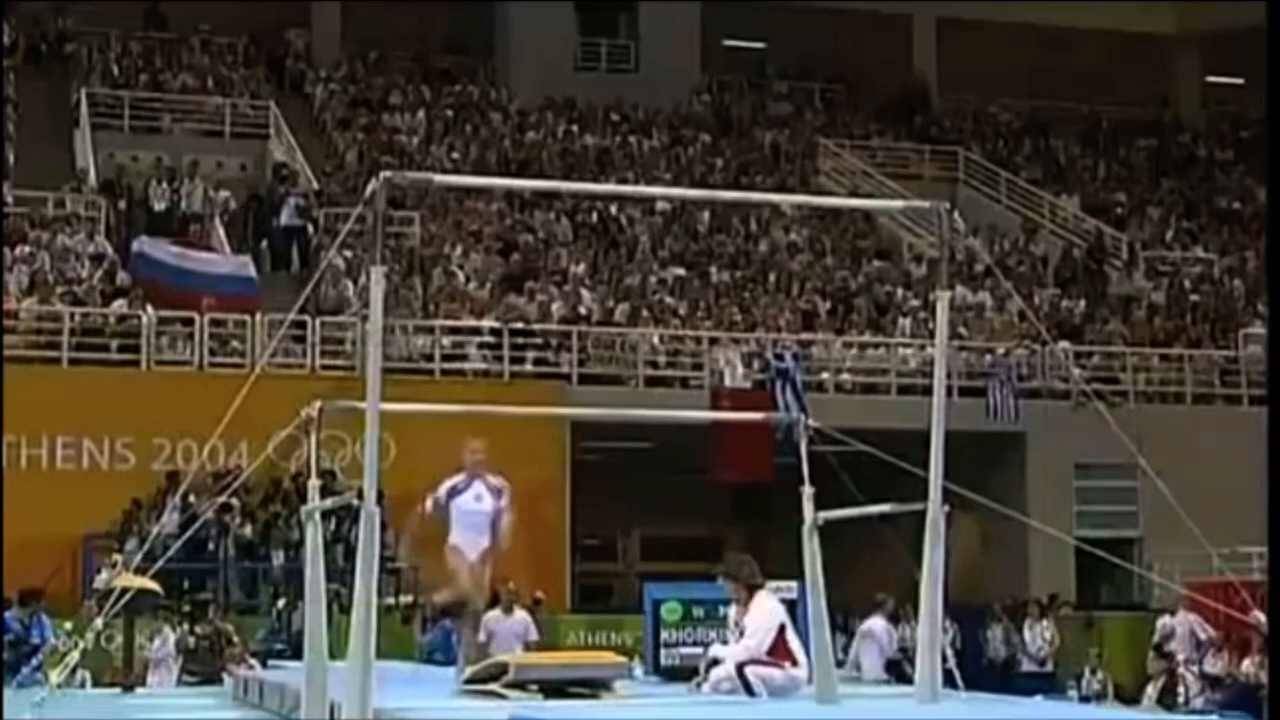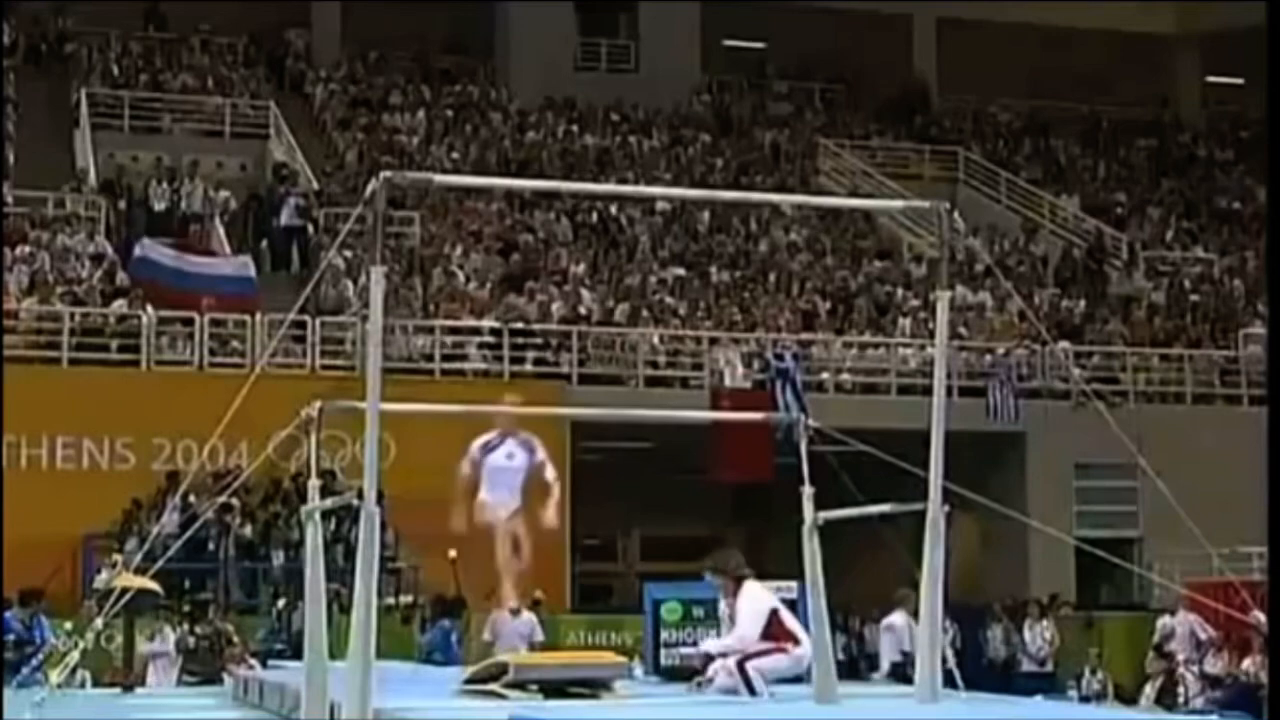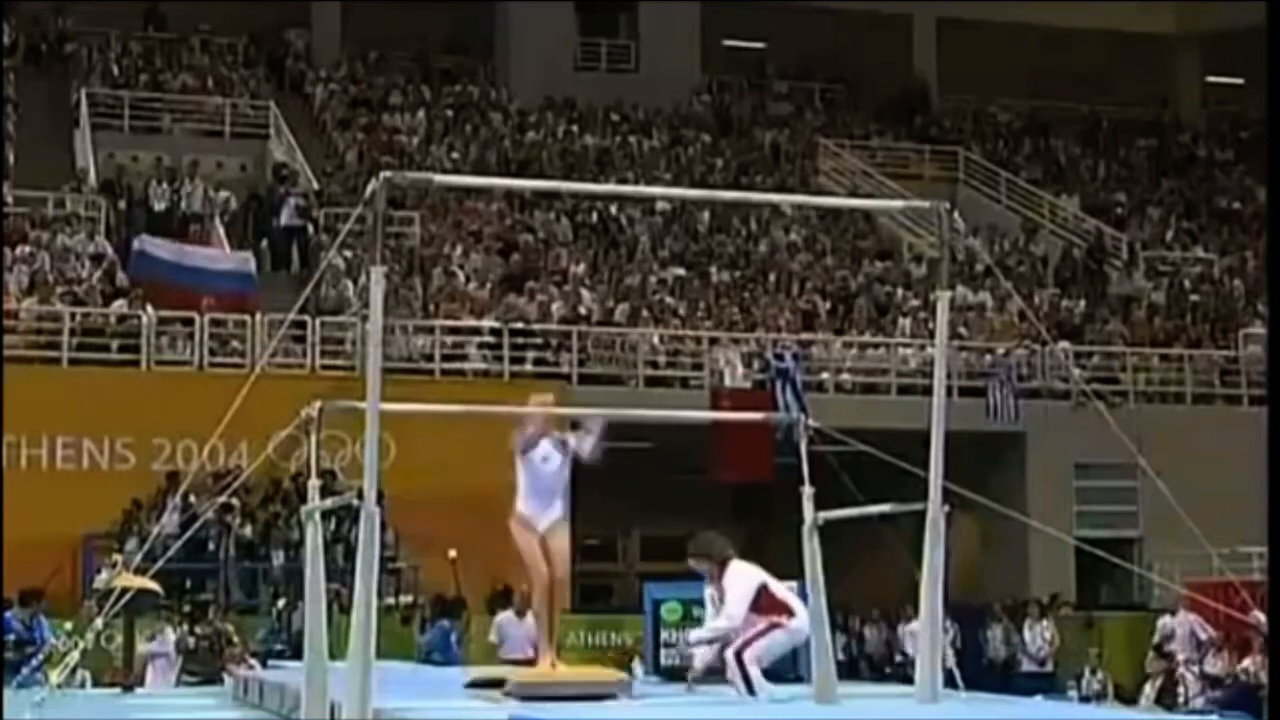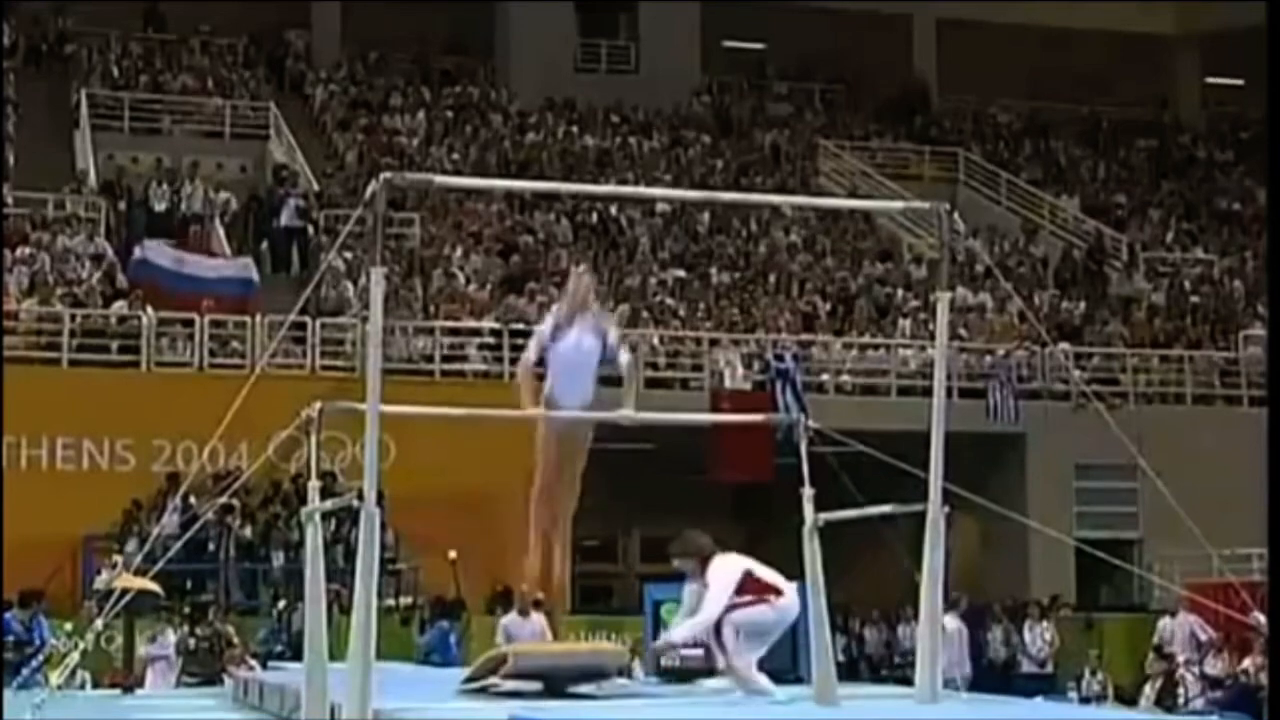
dt=0.2s
person 1, frame 1
left shoulder: (498, 488)
right shoulder: (452, 487)
left elbow: (505, 517)
right elbow: (425, 511)
left wrist: (503, 538)
right wrist: (408, 538)
left hip: (483, 550)
right hip: (458, 547)
left knee: (477, 603)
right knee: (465, 590)
right ankle: (442, 598)
person 1, frame 2
left shoulder: (531, 445)
right shoulder: (484, 443)
left elbow: (551, 478)
right elbow: (465, 475)
left wrist: (551, 506)
right wrist: (459, 510)
left hip: (514, 508)
right hip: (487, 504)
left knee: (524, 553)
right knee: (504, 536)
right ankle: (509, 600)
person 1, frame 3
left shoulder: (567, 443)
right shoulder: (525, 438)
left elbow: (589, 452)
right elbow: (515, 444)
left wrist: (594, 433)
left hip: (556, 519)
right hip: (526, 519)
left knee: (560, 578)
right knee: (540, 577)
left ankle: (551, 647)
right ankle: (543, 650)
person 1, frame 4
left shoulder: (604, 327)
right shoulder: (553, 322)
left elbow: (624, 363)
right elbow: (528, 362)
left wrist: (629, 401)
right wrist: (525, 392)
left hip: (584, 409)
right hip: (554, 406)
left knee: (569, 492)
right knee: (545, 487)
right ankle: (536, 556)
